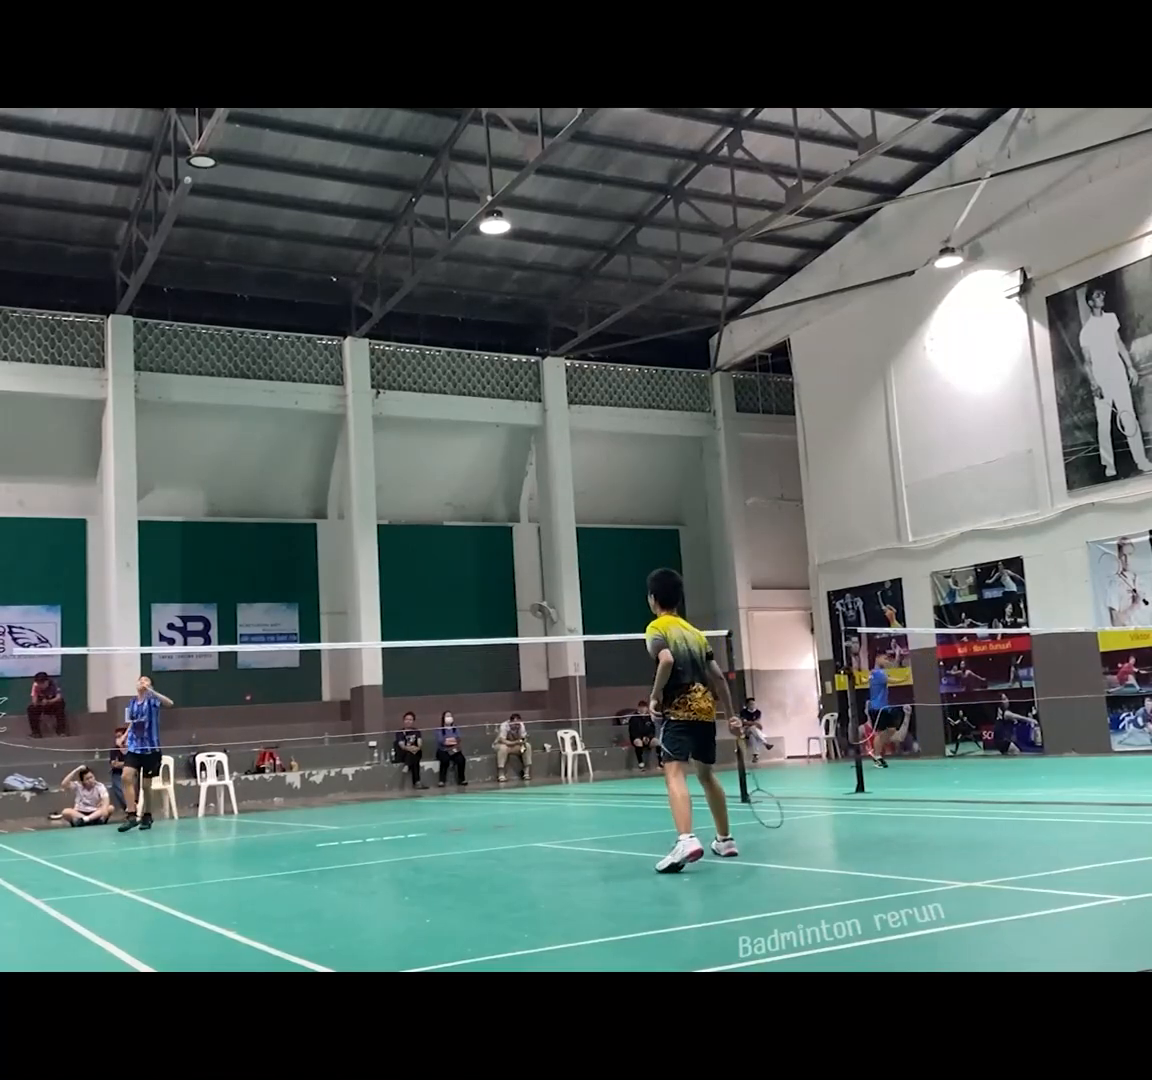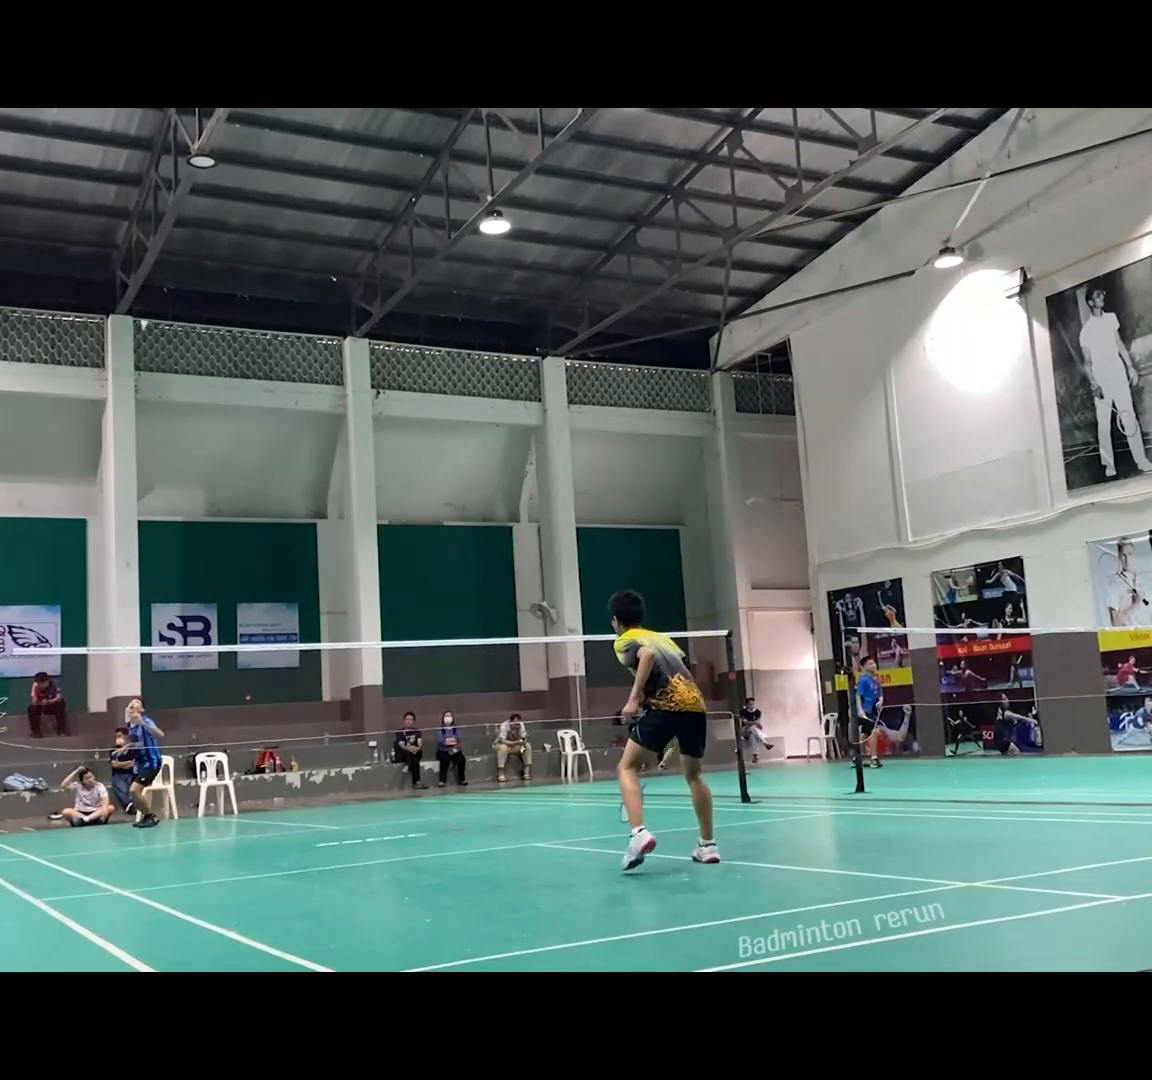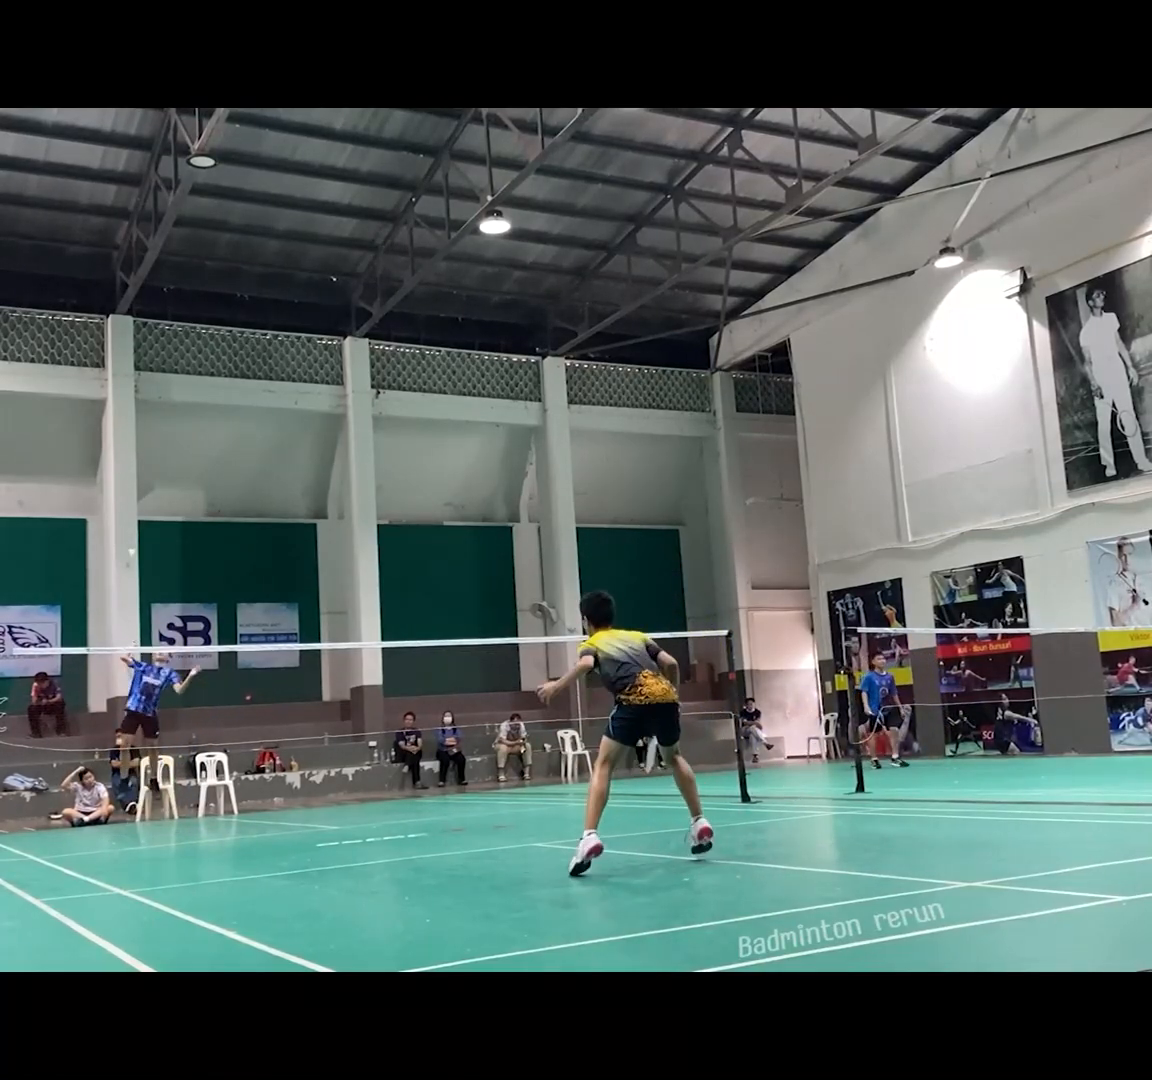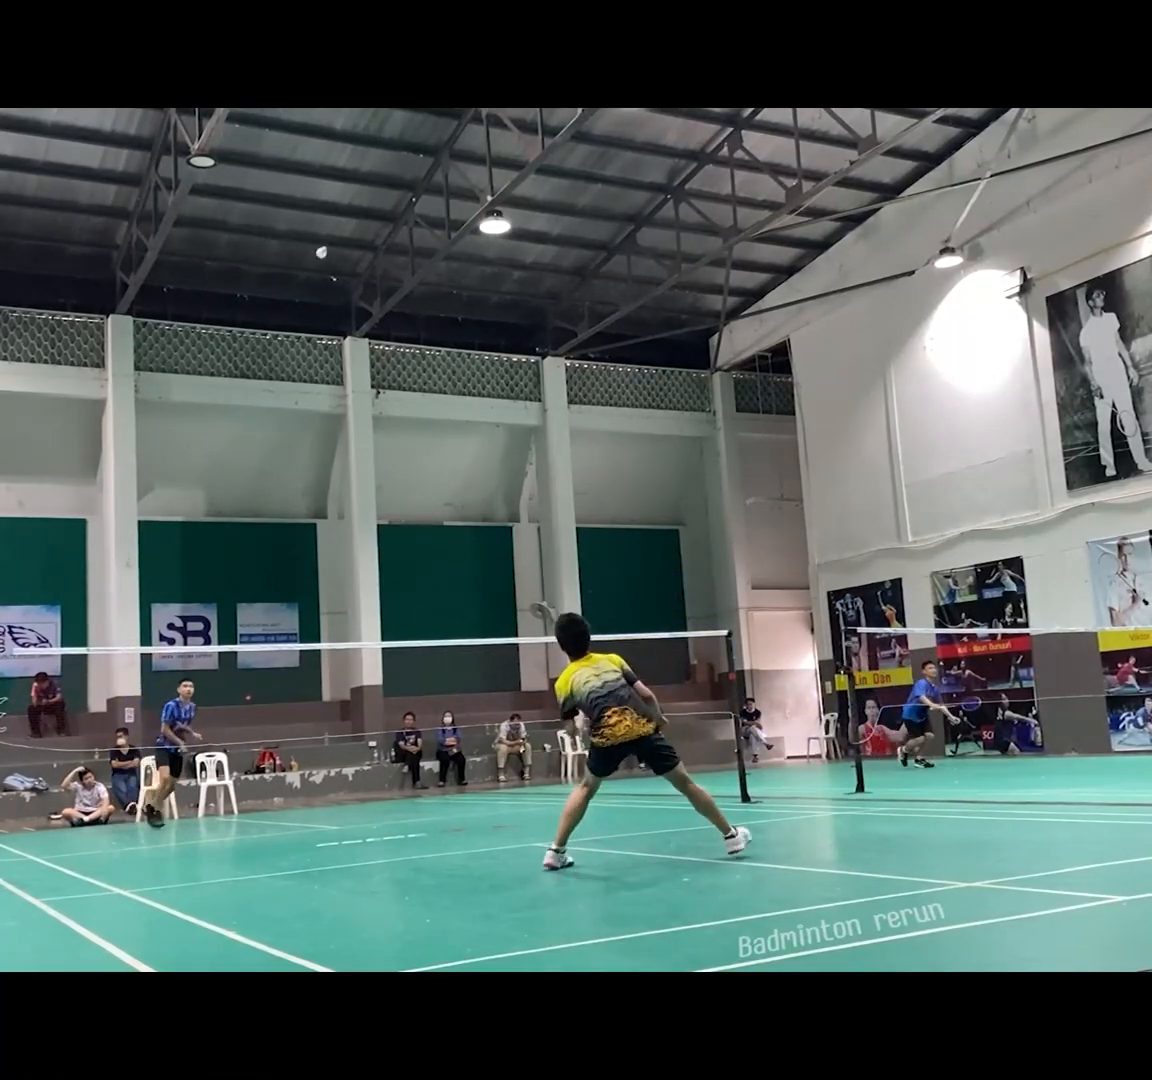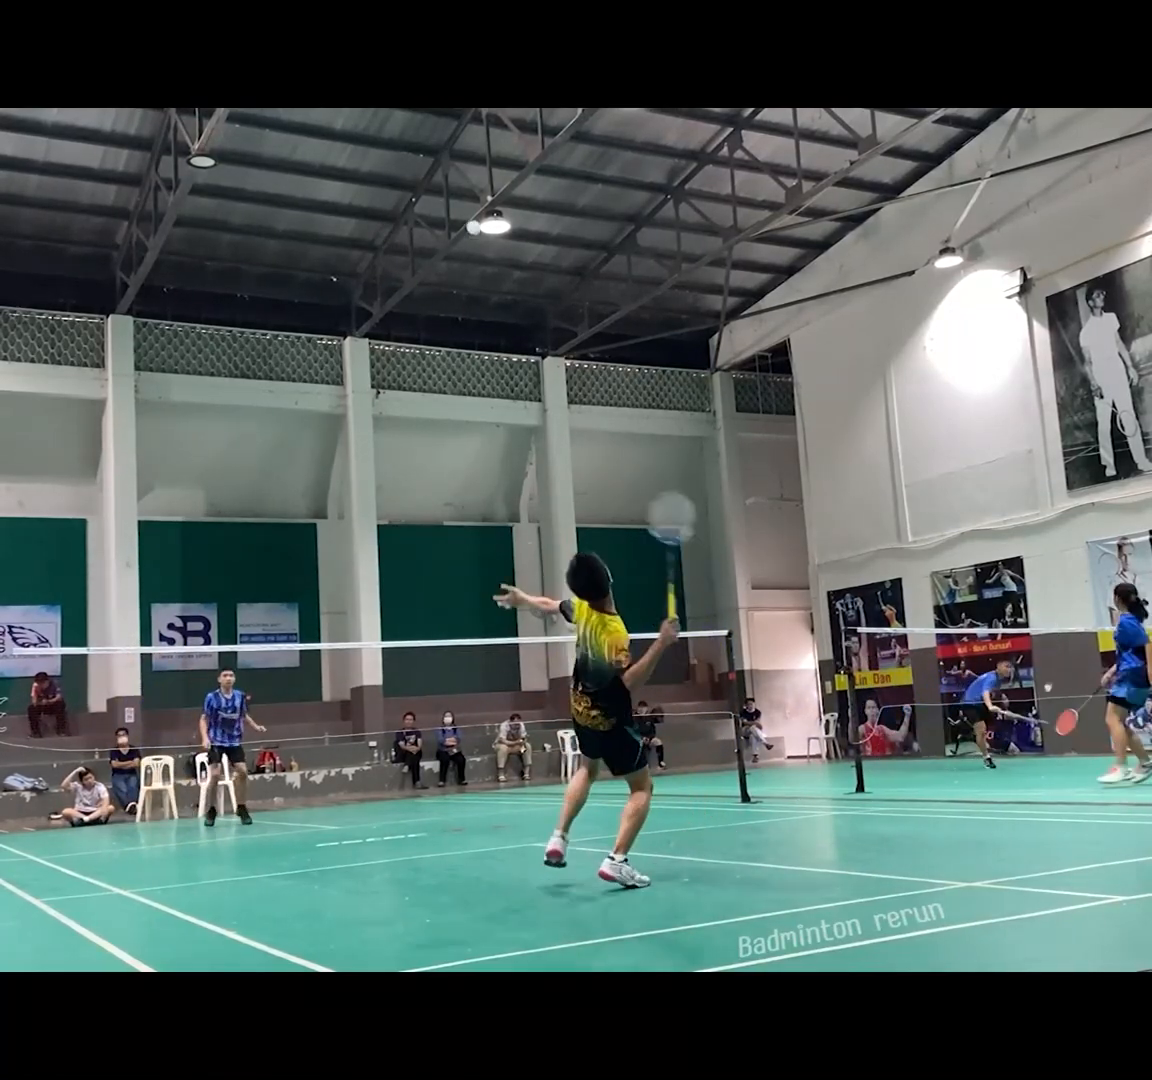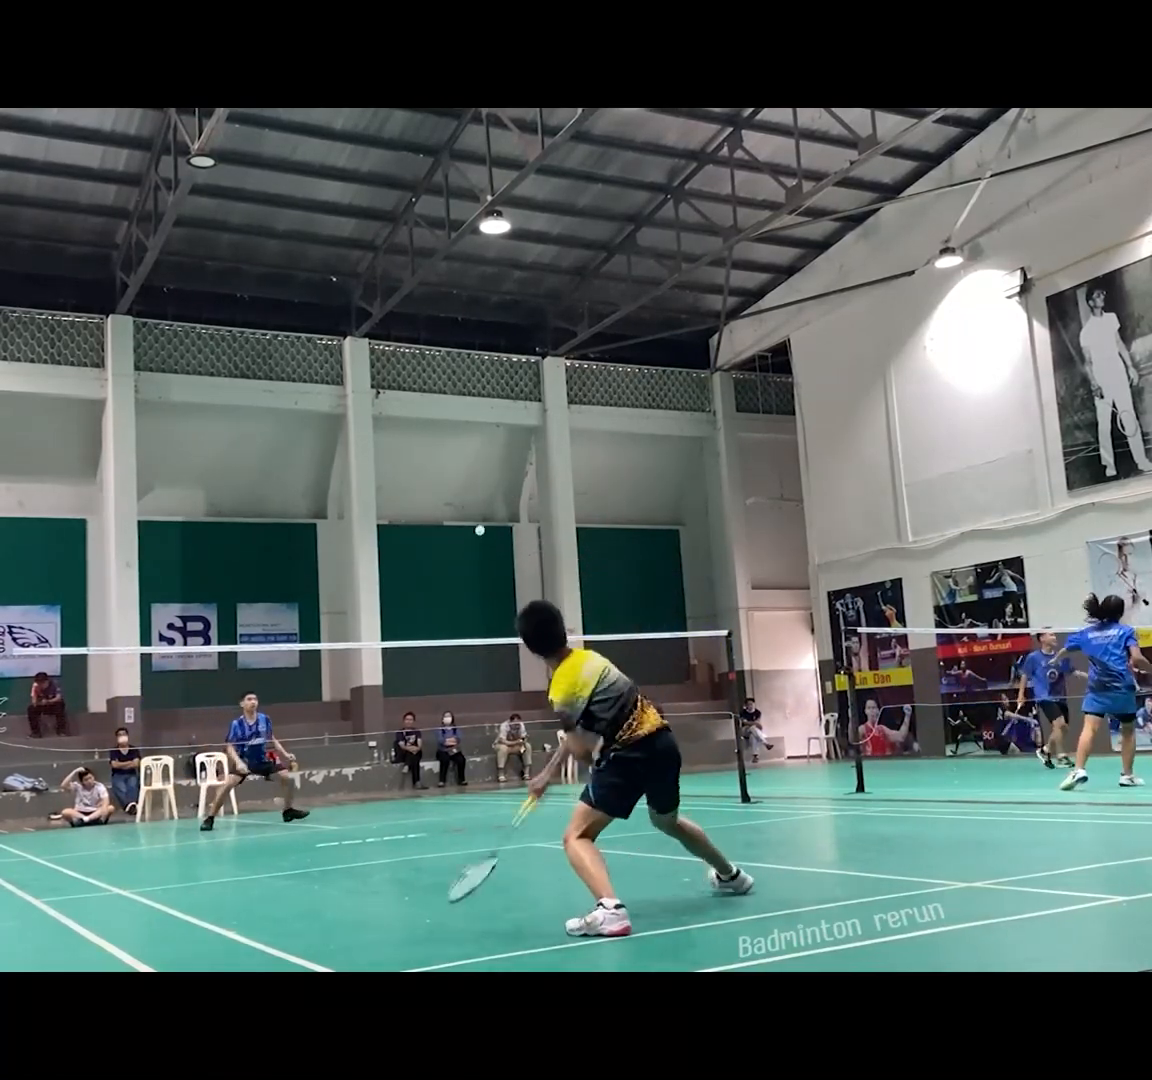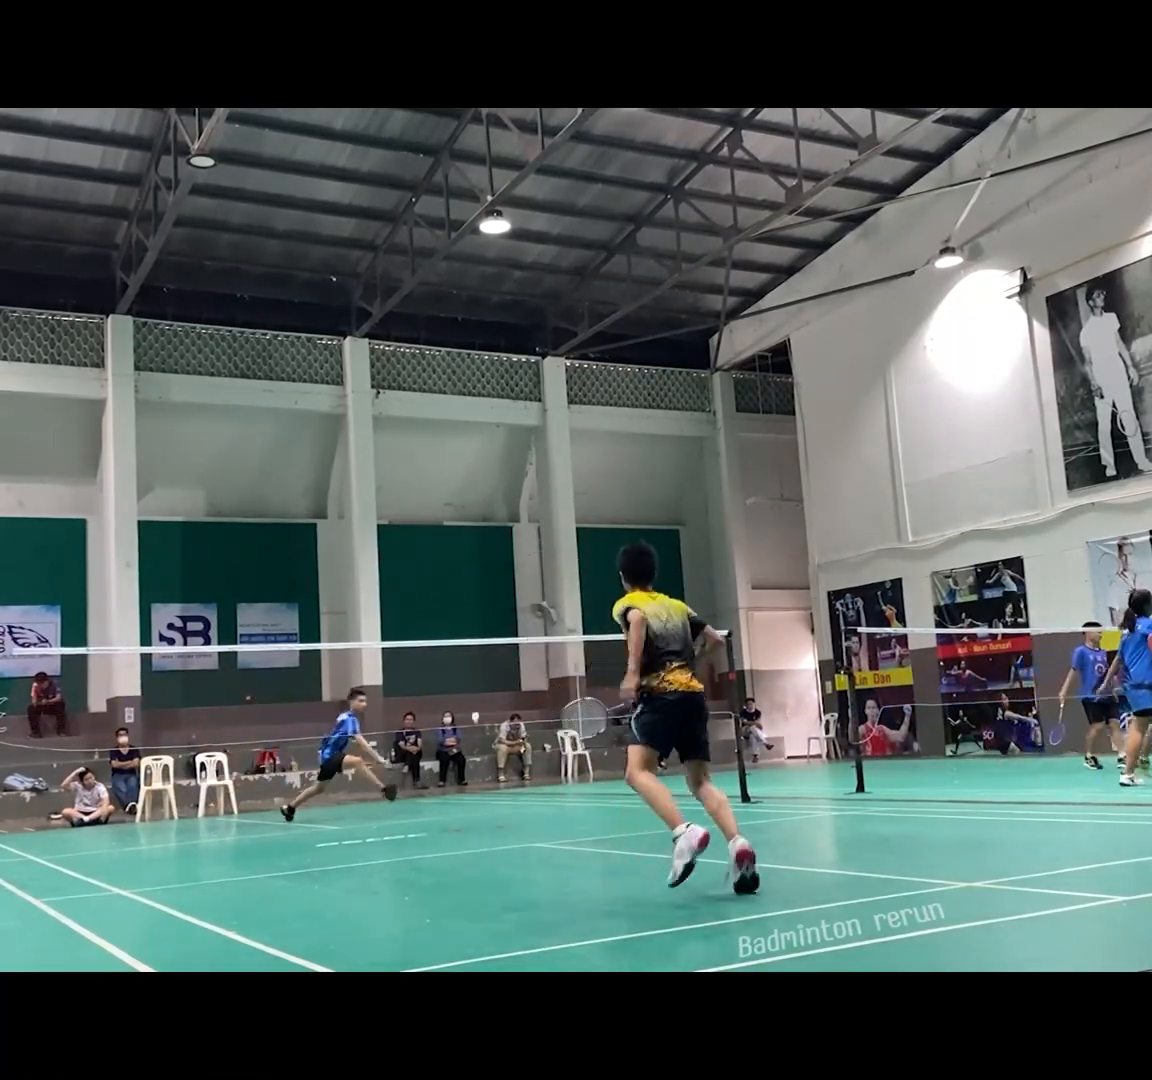
dt=0.5s
person 1, frame 1
left shoulder: (657, 628)
right shoulder: (694, 632)
left elbow: (665, 660)
right elbow: (718, 676)
left wrist: (654, 695)
right wrist: (731, 715)
left hip: (678, 711)
right hip: (705, 710)
left knee: (674, 776)
right knee: (706, 775)
left ankle: (687, 843)
right ankle: (725, 840)
person 1, frame 2
left shoulder: (624, 641)
right shoulder: (664, 639)
left elbow: (646, 655)
left wrist: (633, 700)
left hip: (664, 705)
right hip: (695, 703)
left knee: (626, 768)
right knee: (693, 774)
left ankle: (639, 834)
right ankle: (707, 845)
person 1, frame 3
left shoulder: (591, 644)
right shoulder: (637, 636)
left elbow: (585, 664)
right elbow: (671, 664)
left wrist: (554, 688)
right wrist: (675, 698)
left hip: (633, 702)
right hip: (664, 697)
left knee: (602, 767)
right knee: (674, 758)
left ankle: (590, 837)
right ankle: (699, 823)
person 1, frame 4
left shoulder: (564, 682)
right shoulder: (613, 660)
left elbow: (571, 718)
right elbow: (646, 695)
right wrist: (658, 718)
left hip: (606, 736)
right hip: (640, 730)
left knee: (586, 788)
right knee: (684, 783)
left ankle: (556, 852)
right ankle: (732, 836)
person 1, frame 5
left shoulder: (579, 610)
right shoulder: (614, 633)
left elbow: (552, 606)
right elbow: (630, 684)
left wrist: (521, 597)
right wrist: (660, 645)
left hip: (582, 714)
right hip: (611, 720)
left knee: (585, 771)
right knee: (641, 790)
left ankle: (559, 840)
right ankle: (616, 861)
person 1, frame 6
left shoulder: (561, 691)
right shoulder: (586, 658)
left elbow: (583, 748)
left wrist: (547, 776)
left hip: (628, 754)
right hip: (662, 742)
left knee: (576, 838)
right knee: (668, 821)
left ankle: (611, 910)
right ankle: (729, 875)
person 1, frame 7
left shoulder: (627, 606)
right shoulder: (677, 606)
left elbow: (637, 624)
right elbow: (716, 640)
left wrist: (632, 674)
left hip: (658, 696)
right hip: (694, 696)
left knee: (638, 772)
right knee: (701, 784)
left ankle: (685, 833)
right ankle: (737, 845)
